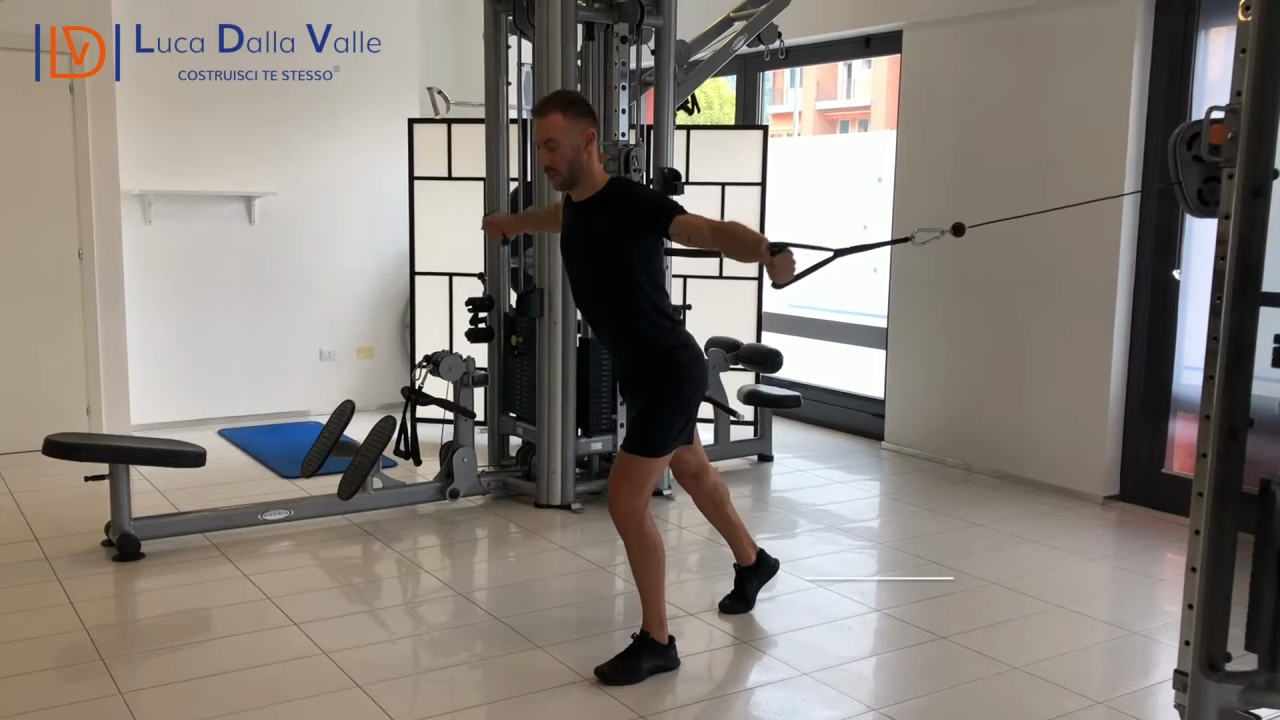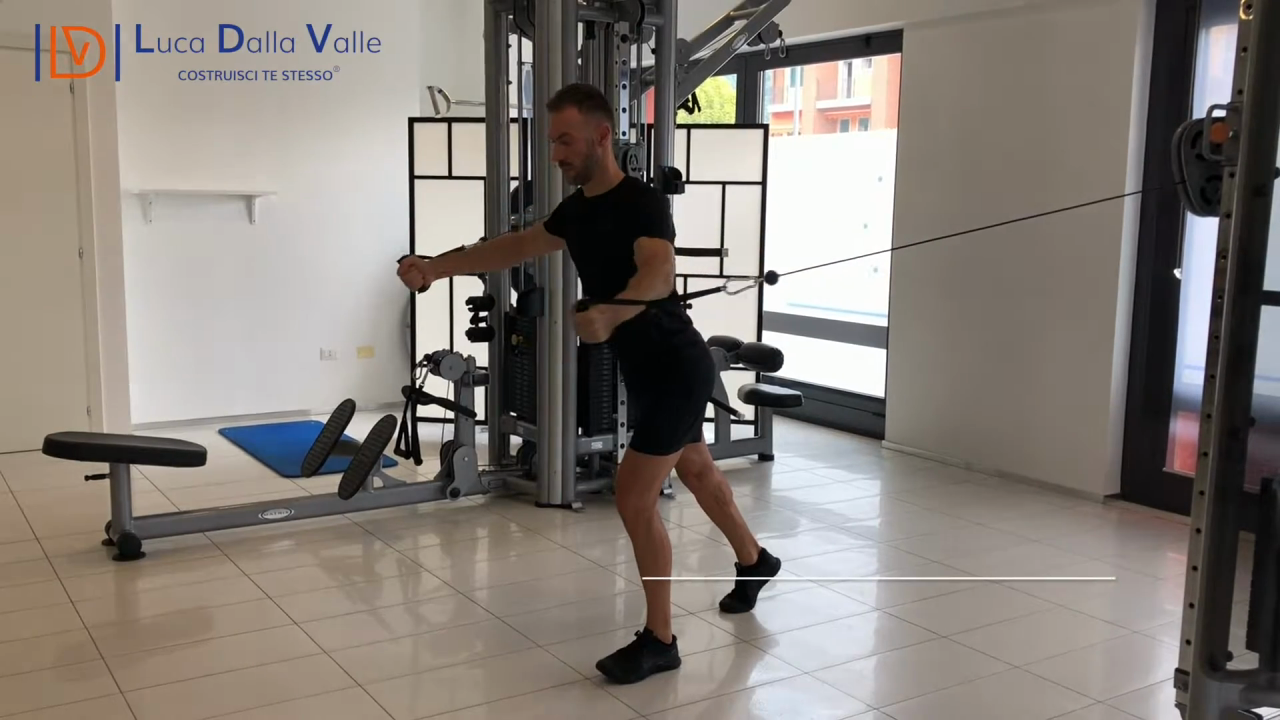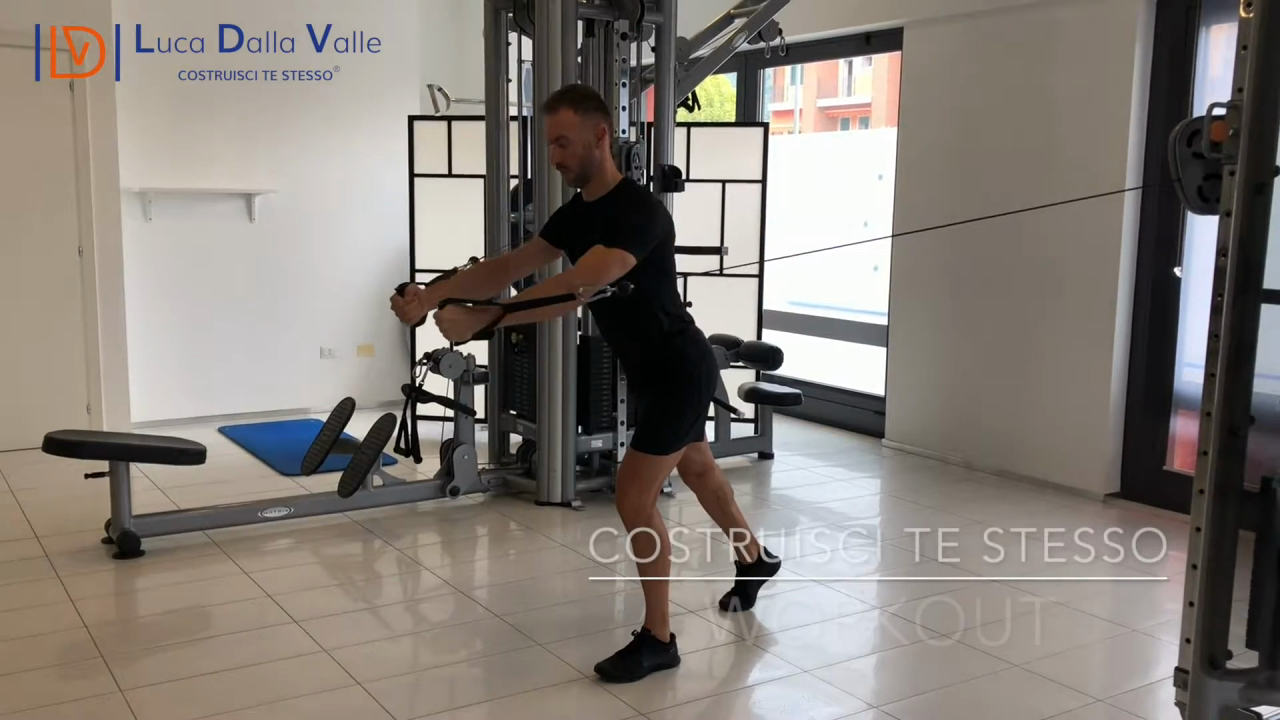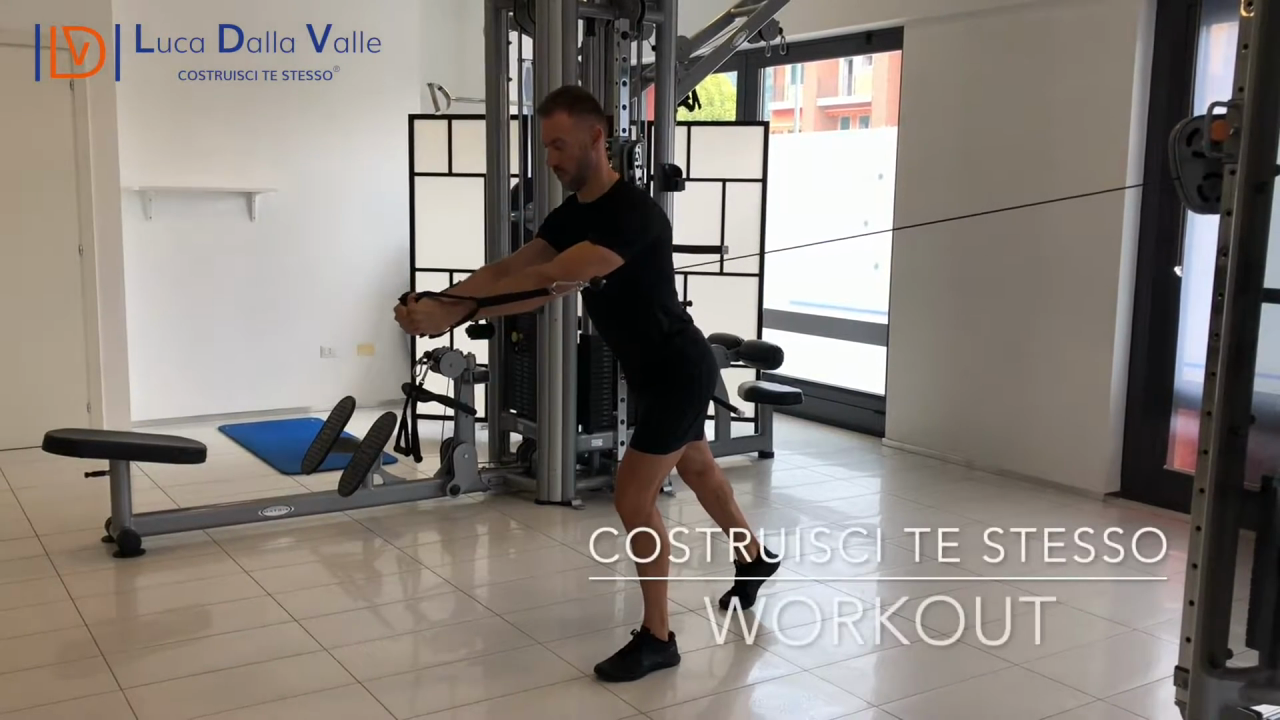
dt=0.5s
person 1, frame 1
left shoulder: (633, 204)
right shoulder: (581, 205)
left elbow: (712, 231)
left wrist: (762, 253)
right wrist: (509, 224)
left hip: (666, 371)
right hip: (638, 371)
left knee: (626, 499)
right knee: (691, 472)
left ankle: (655, 641)
right ankle: (752, 563)
person 1, frame 2
left shoulder: (641, 205)
right shoulder: (578, 209)
left elbow: (659, 272)
right elbow: (517, 247)
left wrist: (613, 312)
right wrist: (436, 268)
left hip: (675, 368)
right hip: (648, 369)
left knee: (634, 497)
right knee: (696, 470)
left ankle: (658, 640)
right ankle: (754, 561)
person 1, frame 3
left shoulder: (638, 211)
right shoulder: (576, 214)
left elbow: (578, 287)
right elbow: (509, 266)
left wrist: (481, 318)
right wrist: (431, 296)
left hip: (679, 370)
right hip: (653, 369)
left knee: (634, 497)
right knee: (697, 470)
left ankle: (657, 639)
right ankle: (754, 559)
person 1, frame 4
left shoulder: (633, 213)
right shoulder: (571, 215)
left elbow: (550, 282)
right elbow: (508, 269)
left wrist: (453, 314)
right wrist: (436, 303)
left hip: (678, 369)
right hip: (650, 369)
left knee: (633, 496)
right knee: (697, 469)
left ankle: (656, 637)
right ankle: (753, 558)
